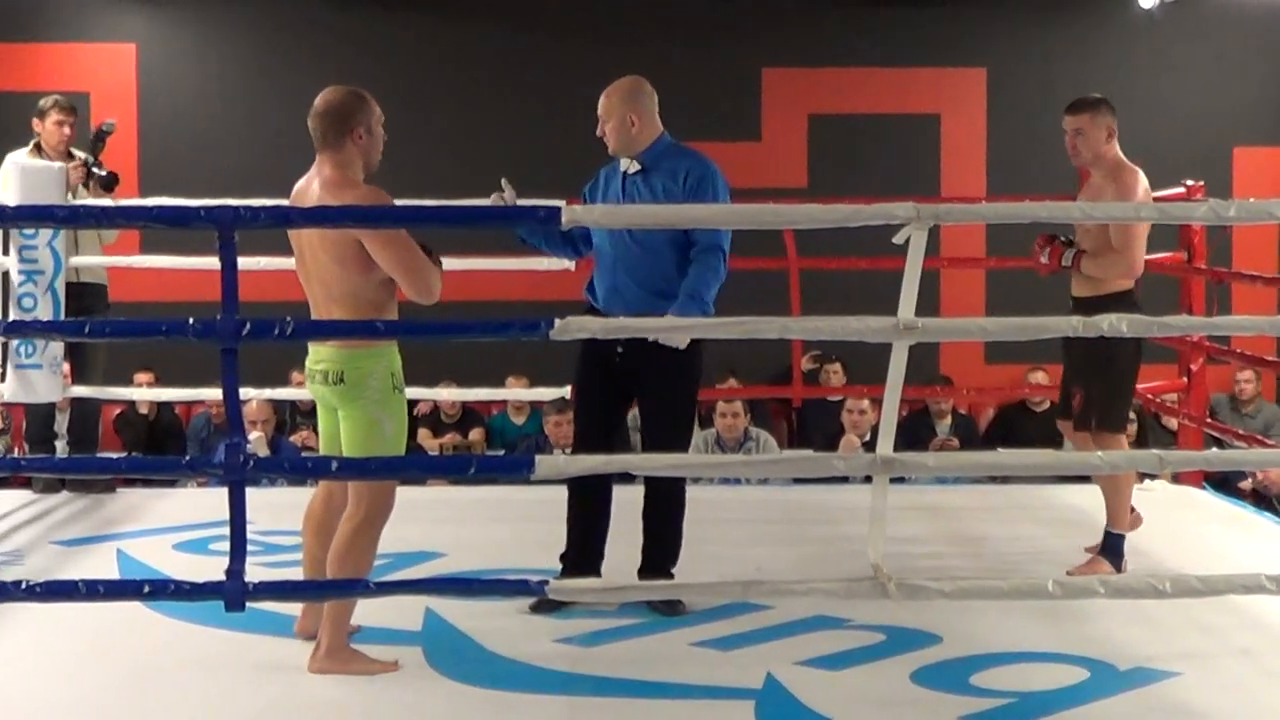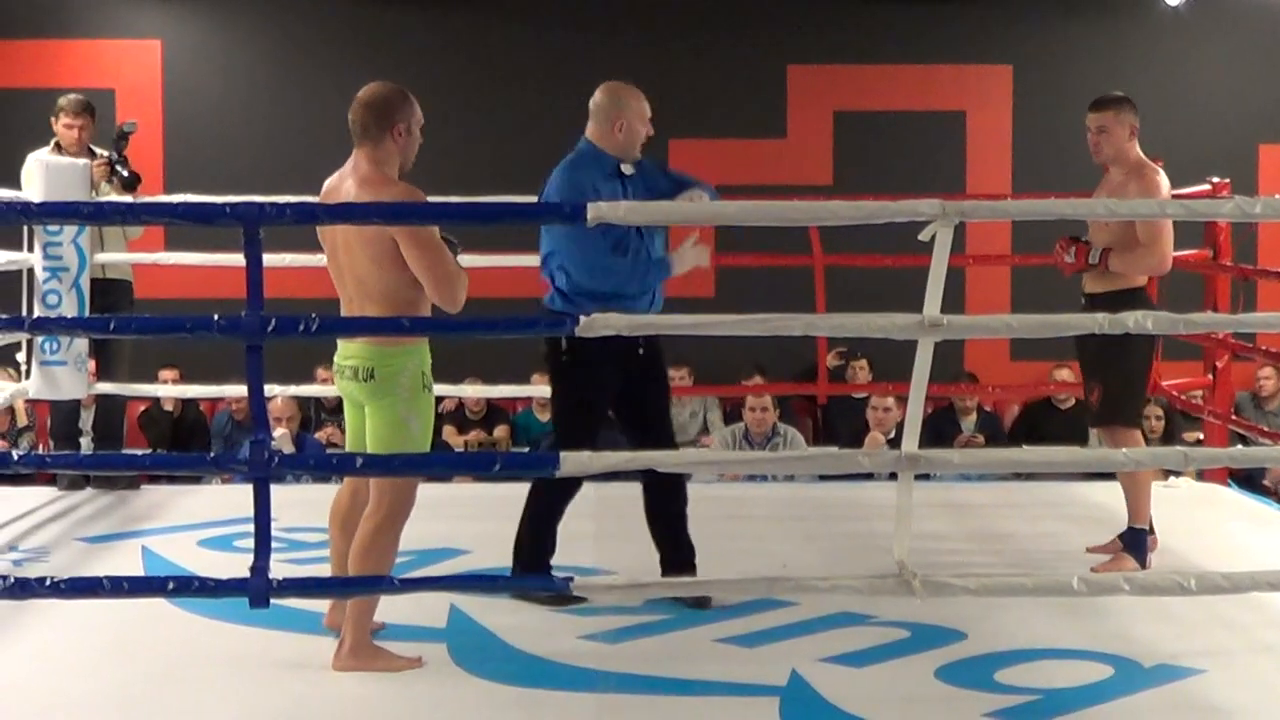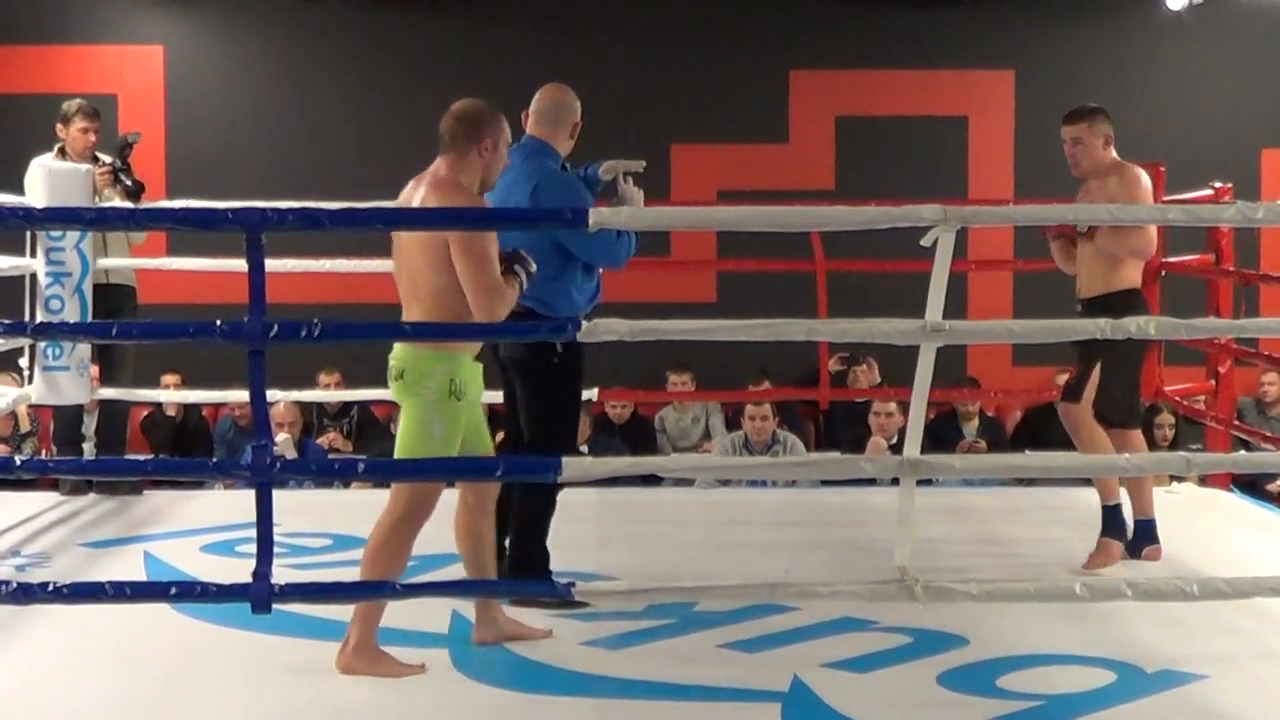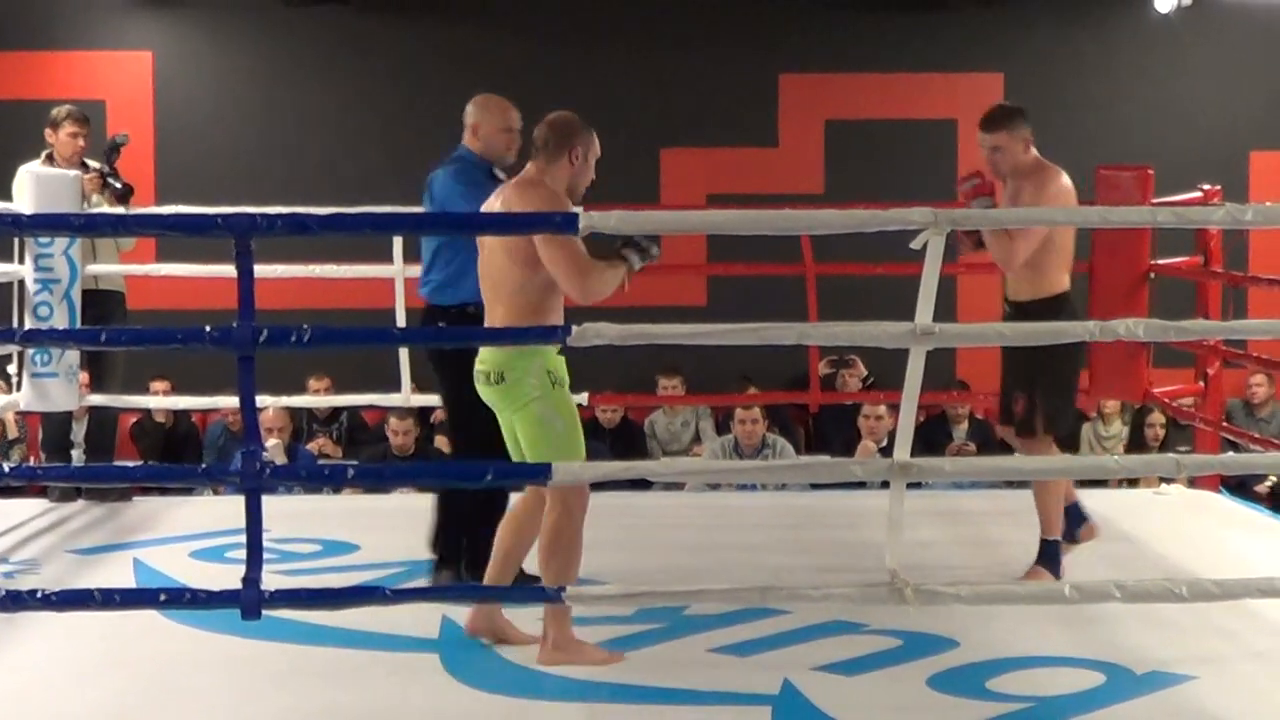
dt=0.7s
person 1, frame 1
left shoulder: (303, 192)
right shoulder: (362, 200)
right elbow: (426, 287)
left wrist: (398, 266)
right wrist: (427, 261)
left hip: (323, 357)
right hip: (366, 364)
left knee: (334, 487)
right knee: (371, 503)
left ankle: (313, 613)
right ankle: (332, 647)
person 1, frame 2
left shoulder: (333, 189)
right shoulder: (399, 198)
right elbow: (450, 297)
left wrist: (429, 252)
right wrist: (450, 258)
left hip: (353, 353)
right hip: (395, 362)
left knee: (358, 484)
right knee: (391, 502)
left ankle: (341, 606)
right ankle: (355, 644)
person 1, frame 3
left shoulder: (415, 191)
right shoulder: (464, 207)
right elbow: (490, 308)
left wrist: (482, 265)
right wrist: (516, 273)
left hip: (428, 360)
right hip: (438, 368)
left knee: (483, 485)
right knee: (410, 505)
left ankle: (490, 617)
right ankle: (359, 645)
person 1, frame 4
left shoulder: (507, 194)
right shoulder: (546, 202)
right elbow: (585, 289)
left wrist: (591, 256)
right wrist: (628, 256)
left hip: (501, 361)
right hip: (526, 366)
left knee: (538, 491)
right knee: (569, 495)
left ankle: (488, 611)
right ankle: (557, 636)
person 2, frame 1
left shoulder: (695, 173)
right shoulder: (605, 179)
left elbow: (711, 254)
right elbow: (574, 241)
left wrist: (688, 312)
right wrist: (519, 220)
left hip: (666, 337)
right hip: (603, 334)
left knee: (665, 460)
right knee: (589, 454)
left ankle: (657, 576)
right ankle: (578, 572)
person 2, frame 2
left shoulder: (636, 171)
right shoulder: (575, 185)
left elbow: (681, 189)
right elbow: (597, 271)
left wrist: (695, 194)
right wrist: (669, 265)
left hip: (637, 336)
right hip: (584, 339)
left knee: (659, 453)
right knee: (570, 457)
left ankle: (678, 567)
right ankle: (529, 570)
person 2, frame 3
left shoulder: (508, 169)
right shoulder: (550, 181)
right elbow: (609, 252)
left wrist: (597, 175)
right wrist: (629, 209)
left hip: (513, 325)
right hip: (547, 333)
left knee: (522, 443)
right knee: (549, 454)
left ankle: (489, 551)
right ankle: (527, 573)
person 2, frame 4
left shoulder: (497, 181)
right shoulder: (453, 180)
right hip: (457, 327)
left knee: (498, 447)
right knee: (472, 447)
left ankle: (483, 560)
right ankle: (452, 560)
person 3, frame 1
left shoulder: (1126, 182)
right shoulder: (1095, 182)
left elbow: (1130, 264)
left wrist: (1068, 258)
right wrist: (1059, 250)
left hip: (1112, 316)
right hip: (1086, 313)
left knee: (1107, 431)
right knee: (1075, 425)
left ankle: (1113, 549)
right ankle: (1124, 510)
person 3, frame 2
left shoulder: (1147, 181)
right shoulder: (1110, 180)
left elbow: (1159, 259)
left wrist: (1093, 257)
right wrist: (1077, 253)
left hip: (1126, 313)
right hip: (1097, 310)
left knee: (1120, 428)
right knee: (1114, 426)
left ankle: (1136, 546)
right ankle: (1139, 528)
person 3, frame 3
left shoulder: (1128, 179)
right shoulder: (1088, 190)
left elbow: (1145, 244)
right elbow: (1073, 265)
left wrist: (1080, 231)
right wrist: (1059, 235)
left hip: (1120, 313)
right hip: (1095, 314)
left knee: (1075, 408)
right knee: (1121, 425)
left ankle: (1113, 524)
right ankle: (1144, 536)
person 3, frame 4
left shoulder: (1046, 183)
right shoulder: (1015, 182)
left elbow: (1013, 254)
left wrist: (979, 205)
right wrist: (977, 236)
left hip: (1051, 318)
right hip: (1024, 317)
left knee: (1037, 437)
right knee: (1017, 430)
left ankle: (1048, 558)
right ankle: (1074, 518)
person 4, frame 1
left shoulder: (87, 166)
left elbow: (109, 236)
left wrist: (100, 200)
right wrist: (63, 188)
left hip: (89, 283)
left knee: (91, 378)
person 4, frame 2
left shoulder: (109, 163)
right shoulder: (38, 163)
left elbow: (133, 231)
left wrist: (123, 194)
right wrist: (86, 186)
left hip: (114, 280)
left knee: (116, 375)
person 4, frame 3
left shoulder: (112, 168)
right shoulder: (42, 168)
left elbow: (137, 236)
left wrist: (126, 197)
right wrist: (89, 191)
left hip: (118, 286)
left knee: (118, 381)
right ankle: (70, 471)
person 4, frame 4
left shoulder: (100, 175)
left elbow: (127, 242)
left wrist: (117, 197)
right wrist: (79, 196)
left hip: (107, 291)
left knee: (109, 387)
